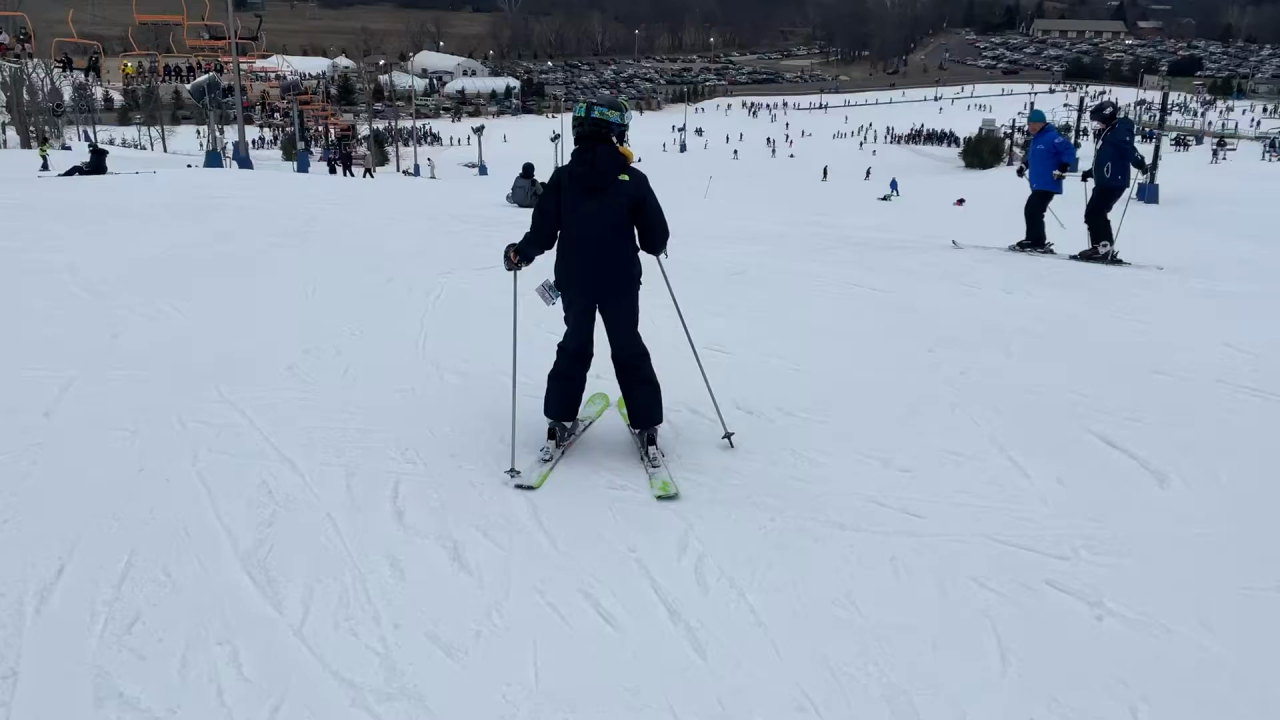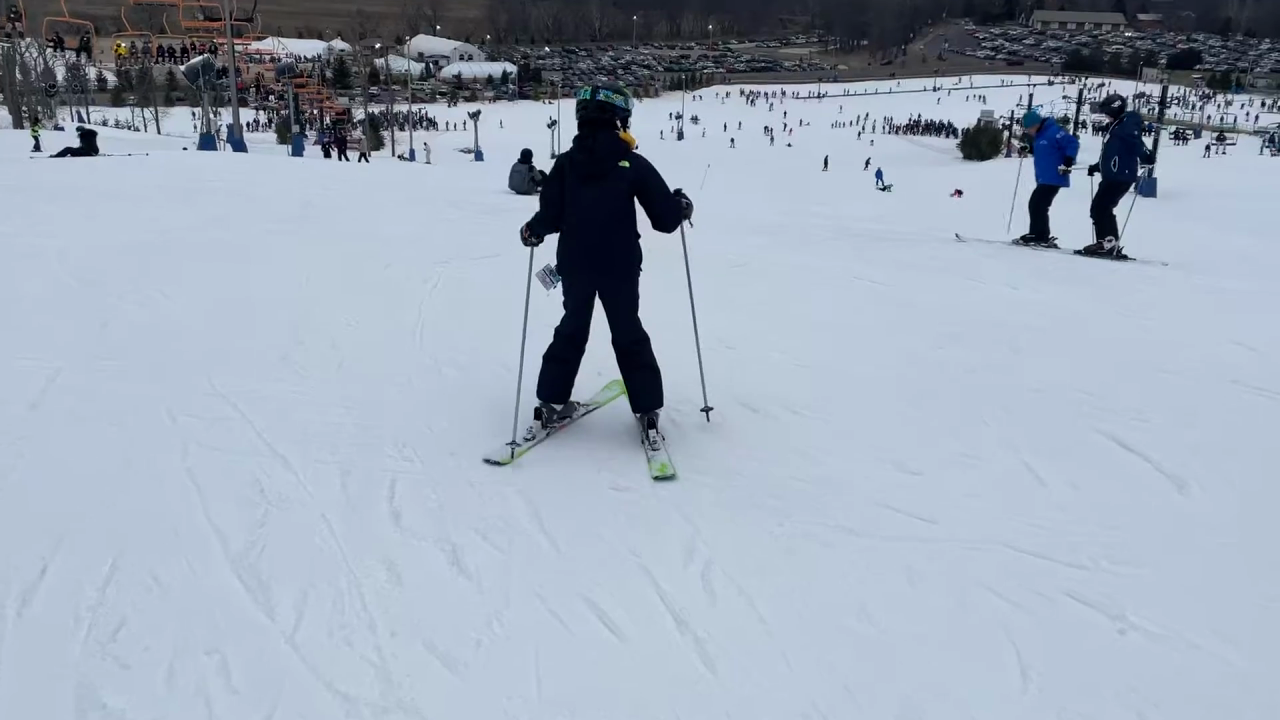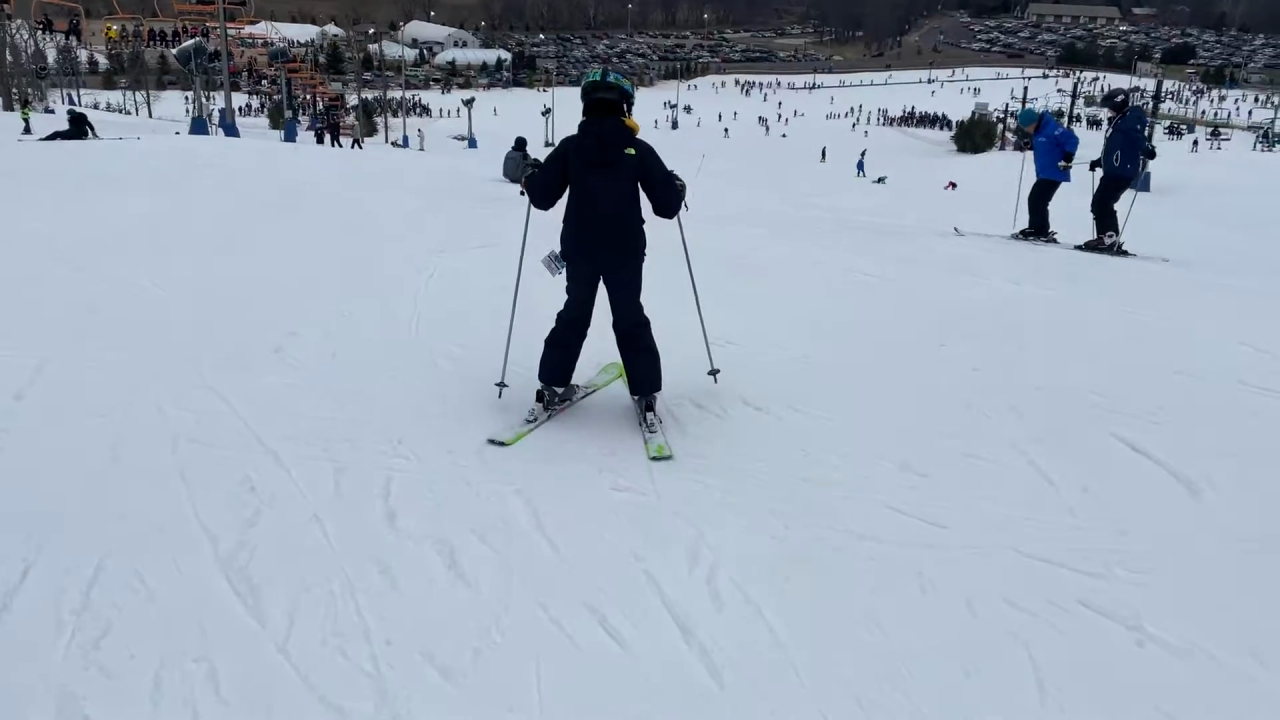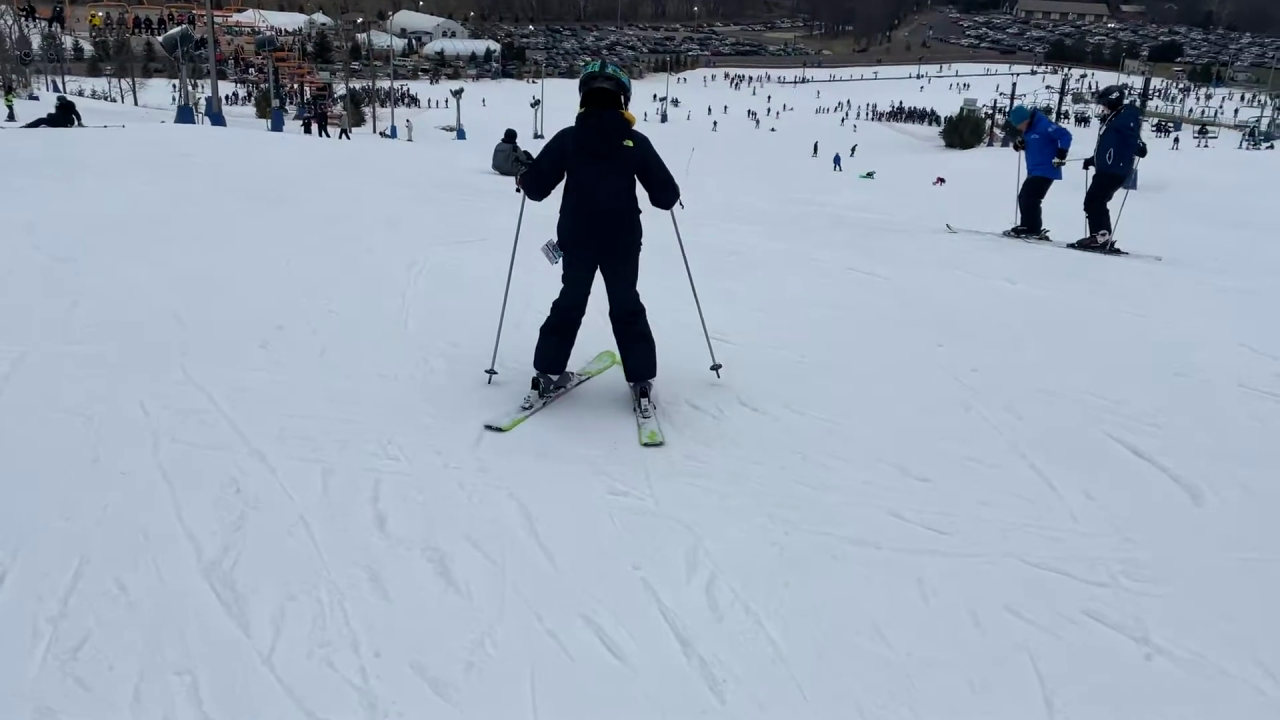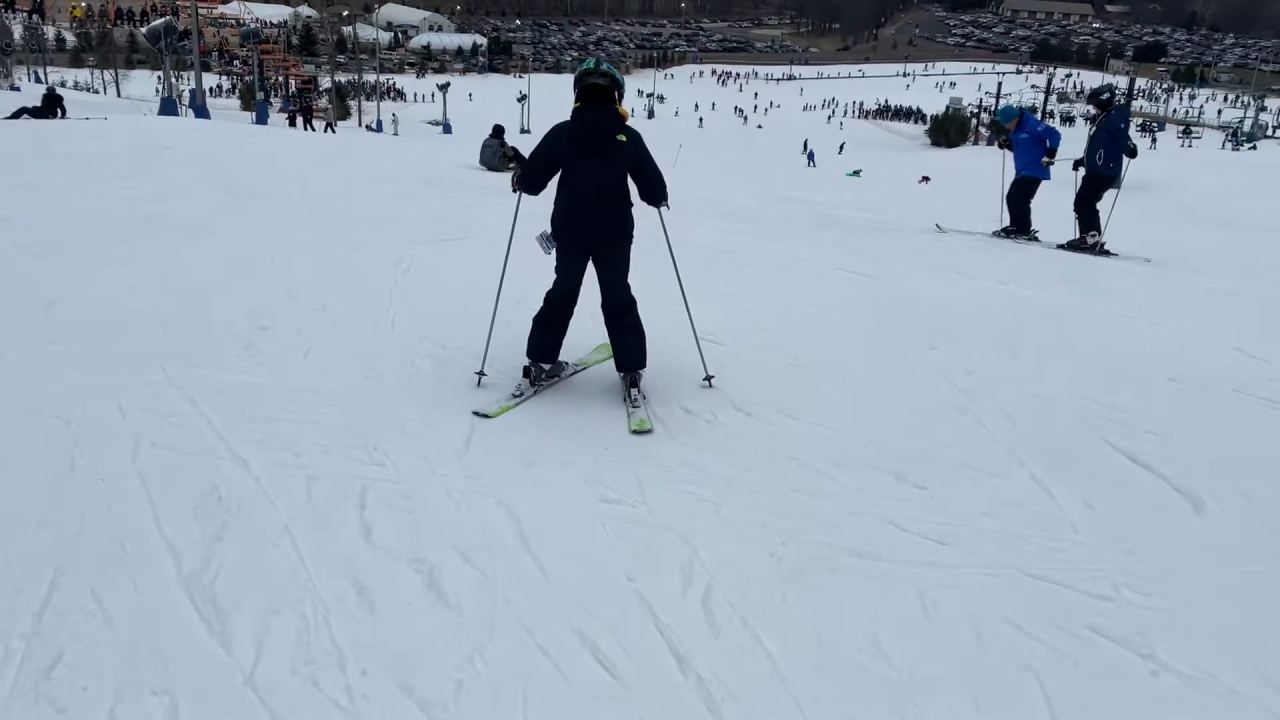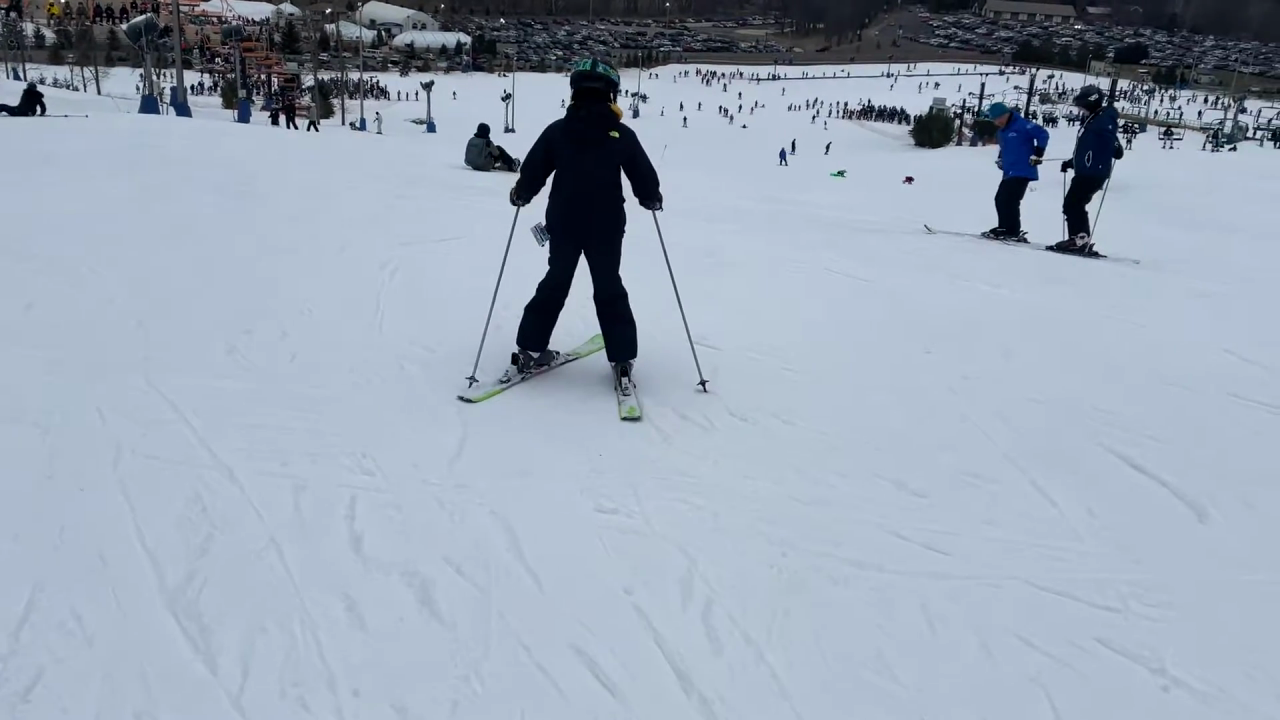
dt=0.3s
person 1, frame 1
left shoulder: (563, 177)
right shoulder: (632, 178)
left elbow: (543, 231)
right elbow: (654, 236)
left wrist: (519, 254)
right wrist: (656, 244)
left hip: (574, 279)
right hip: (620, 280)
left knee: (575, 345)
right knee: (628, 349)
left ankle: (560, 420)
right ankle: (646, 426)
person 1, frame 2
left shoulder: (566, 162)
right shoulder: (634, 164)
left elbow: (551, 215)
right elbow: (665, 217)
left wrist: (532, 231)
right wrist: (682, 208)
left hip: (574, 265)
right hip: (620, 267)
left knee: (571, 330)
right knee: (629, 335)
left ankle: (552, 402)
right ankle: (647, 410)
person 1, frame 3
left shoulder: (570, 147)
right shoulder: (639, 150)
left elbow: (543, 197)
right elbow: (666, 205)
left wrist: (530, 180)
right wrist: (677, 190)
left hip: (579, 250)
right hip: (624, 252)
left knee: (574, 314)
right knee: (630, 319)
left ankle: (553, 385)
right ankle: (645, 393)
person 1, frame 4
left shoulder: (567, 139)
right shoulder: (635, 142)
left elbow: (536, 187)
right elbow: (664, 195)
left wrist: (523, 180)
right wrist: (672, 194)
left hip: (576, 240)
right hip: (622, 242)
left knee: (569, 303)
right knee: (627, 307)
left ankle: (548, 373)
right ankle: (641, 380)
person 1, frame 5
left shoulder: (561, 133)
right shoulder: (628, 137)
left elbow: (532, 179)
right elbow: (652, 187)
left wrist: (519, 181)
right wrist: (658, 198)
left hip: (570, 231)
right hip: (614, 234)
left knee: (562, 293)
right knee: (618, 298)
left ankle: (541, 362)
right ankle: (631, 370)
person 1, frame 6
left shoulder: (557, 130)
right shoulder: (622, 134)
left elbow: (532, 174)
right elbow: (645, 181)
left wrist: (521, 194)
right wrist: (651, 199)
left hip: (564, 225)
right hip: (606, 228)
left knee: (554, 284)
right knee: (609, 291)
left ankle: (530, 350)
right ankle: (622, 361)
